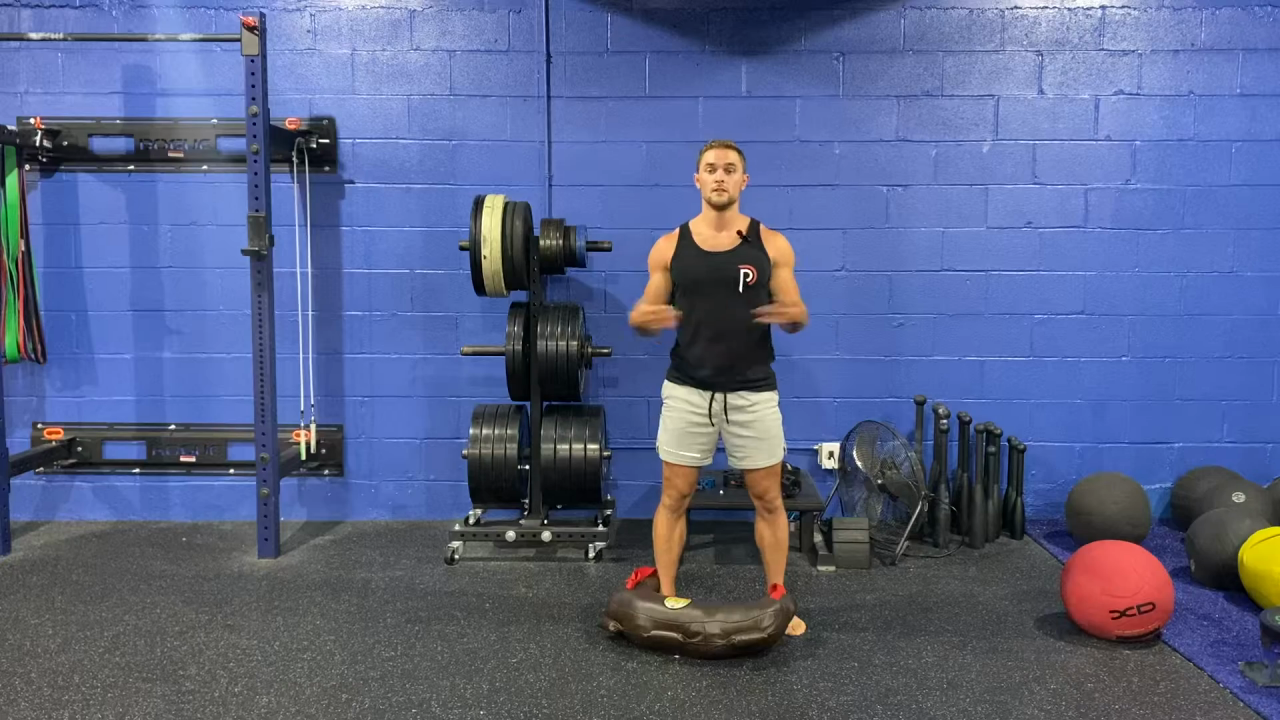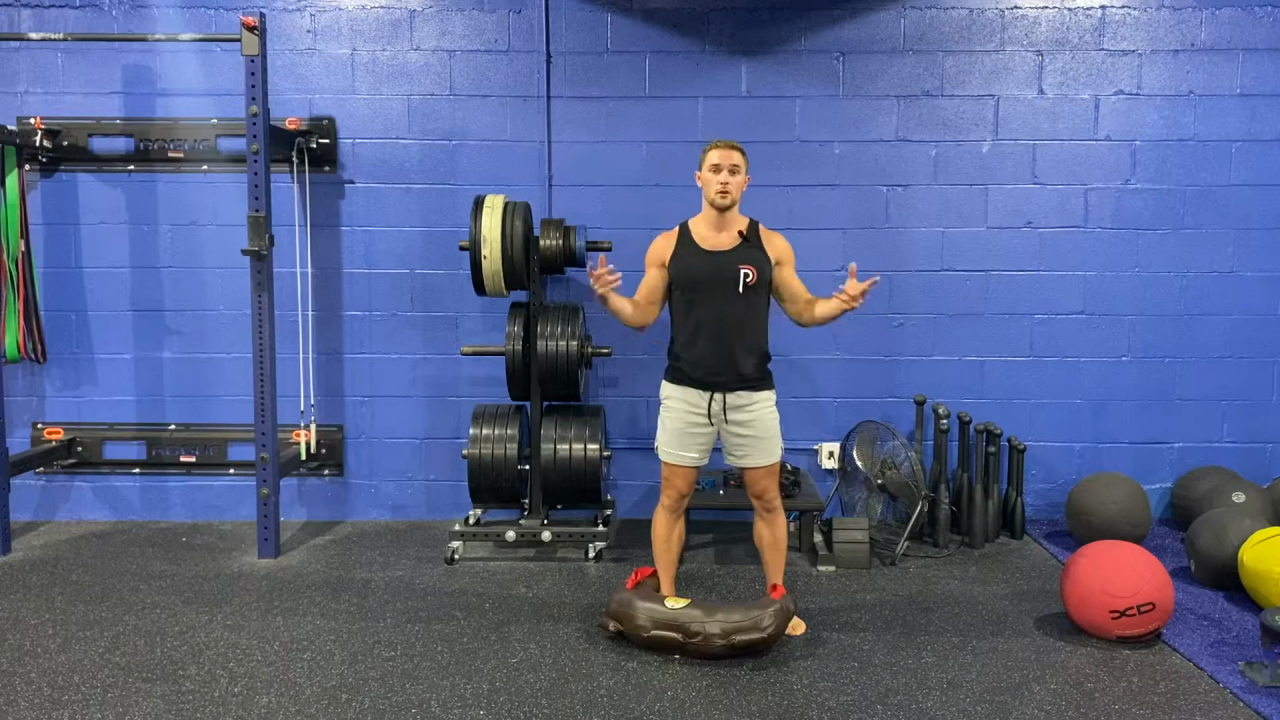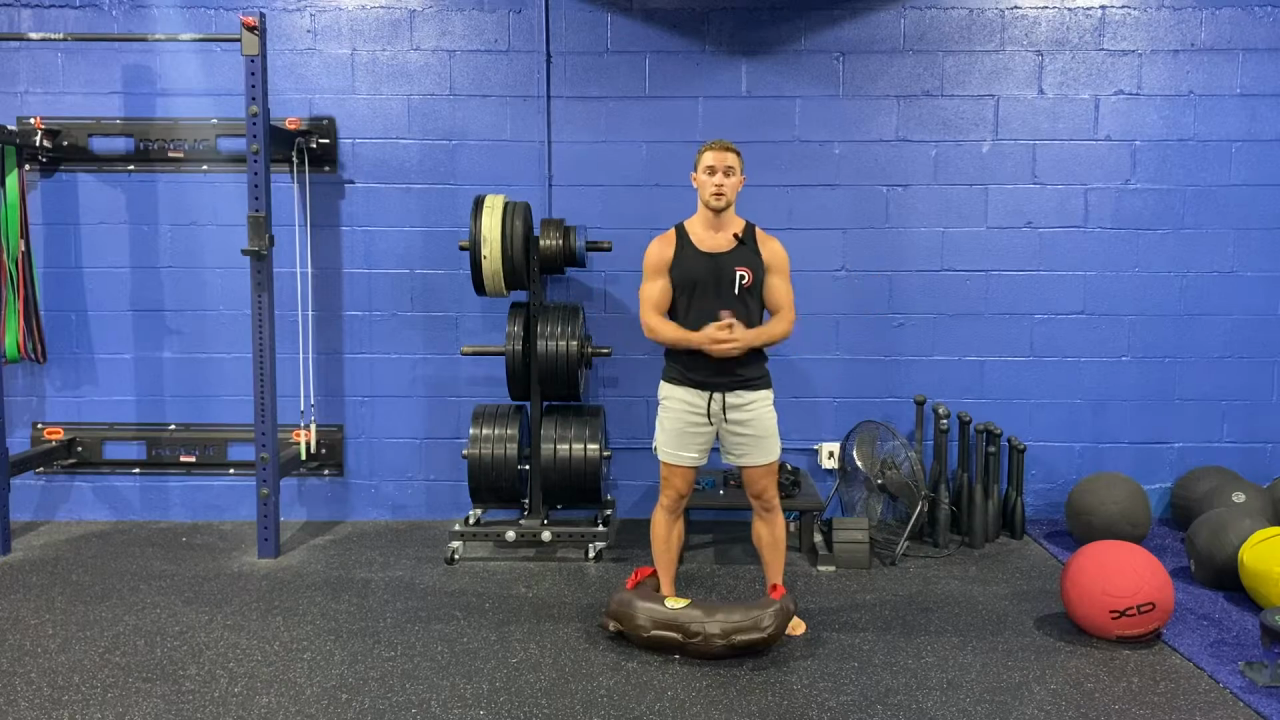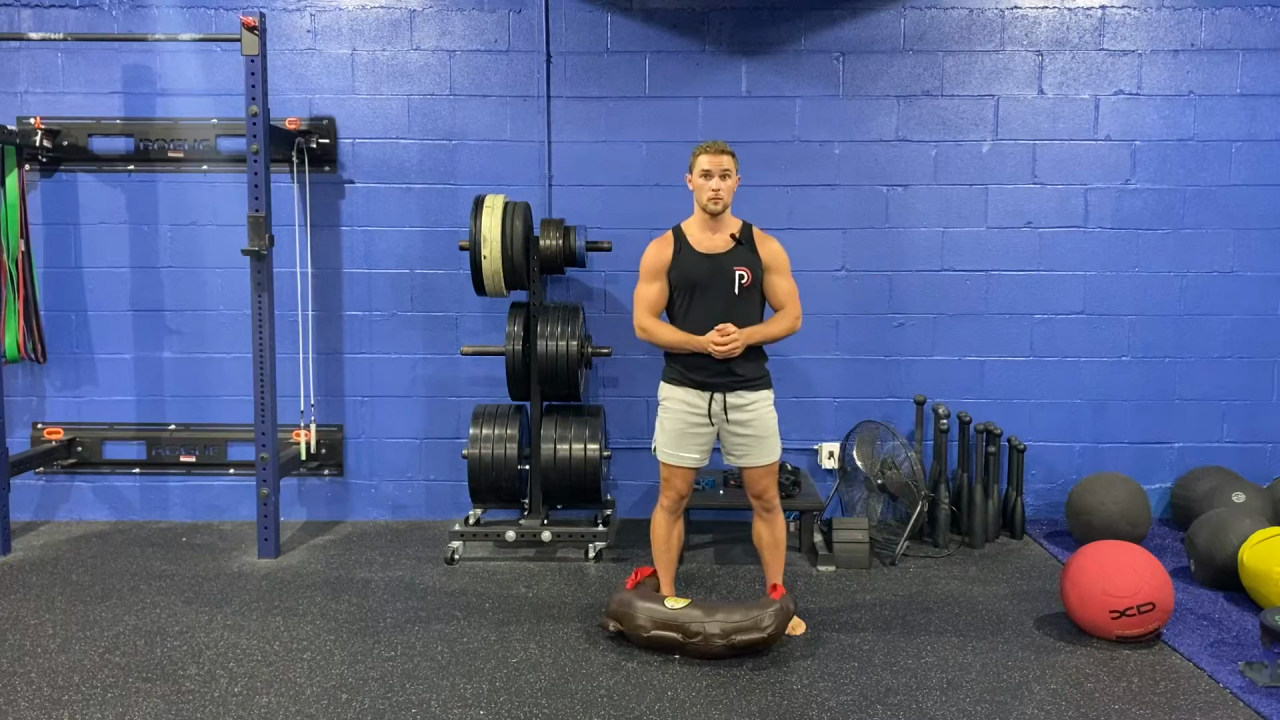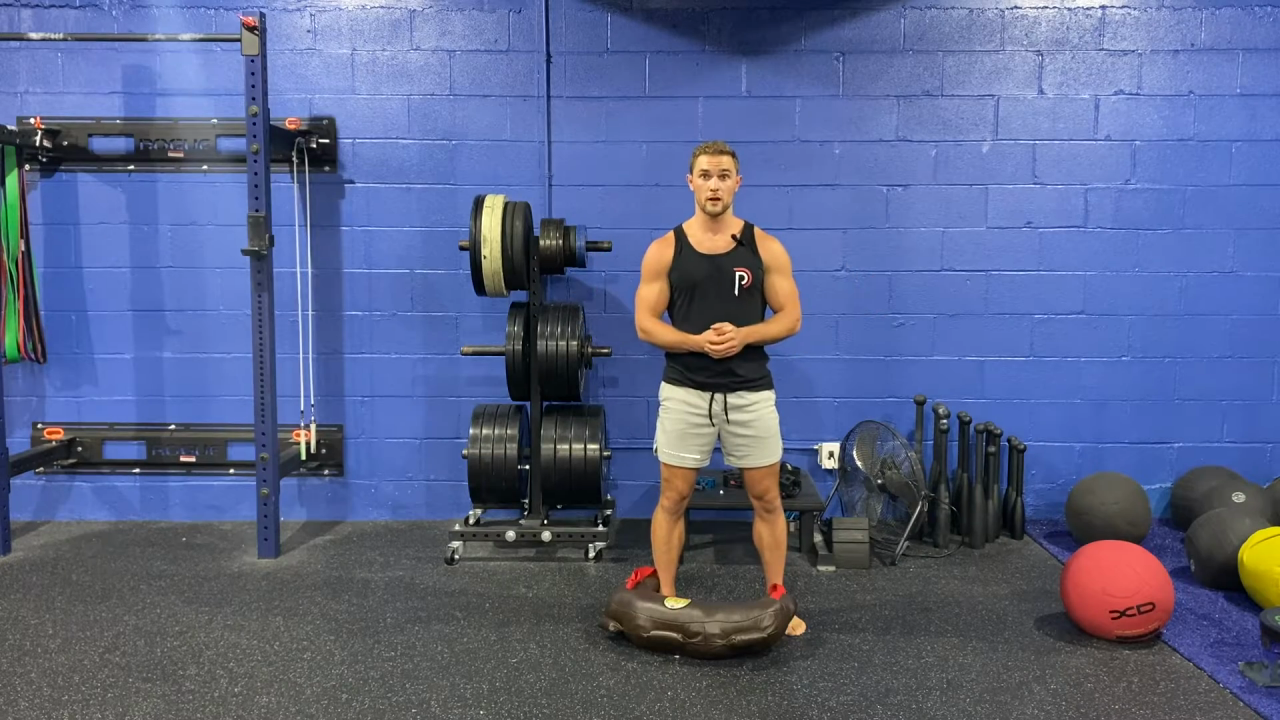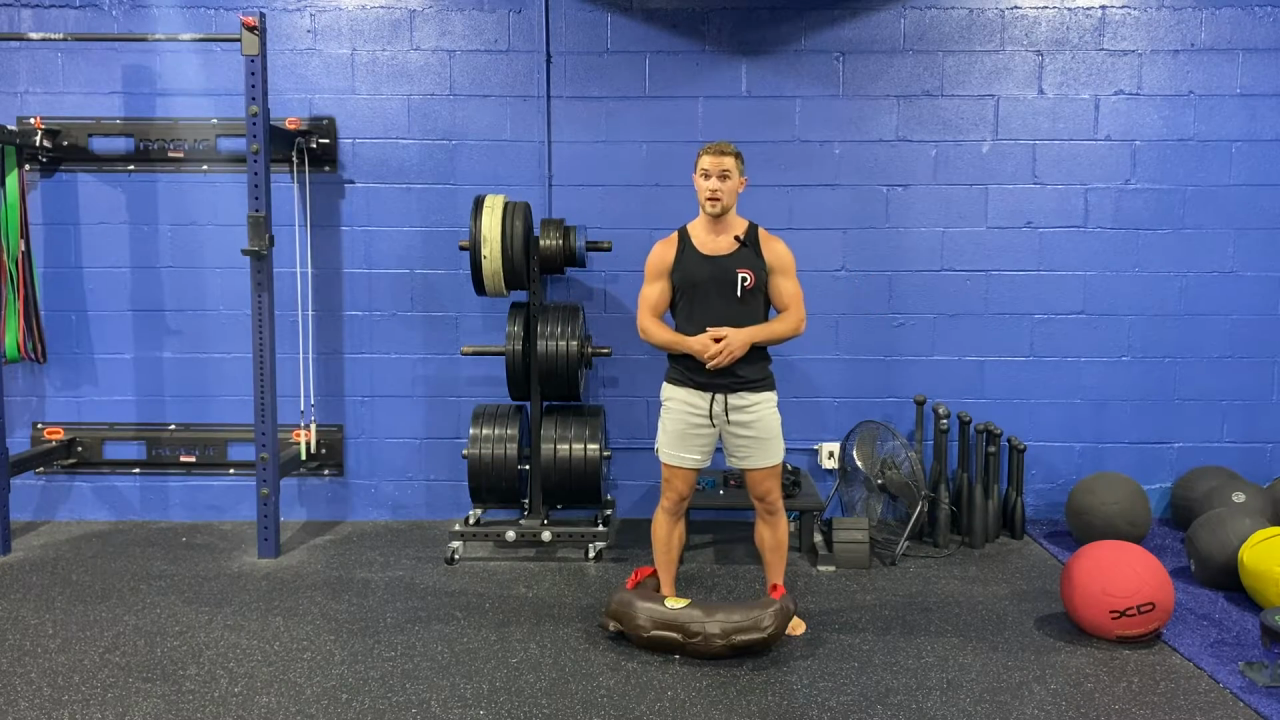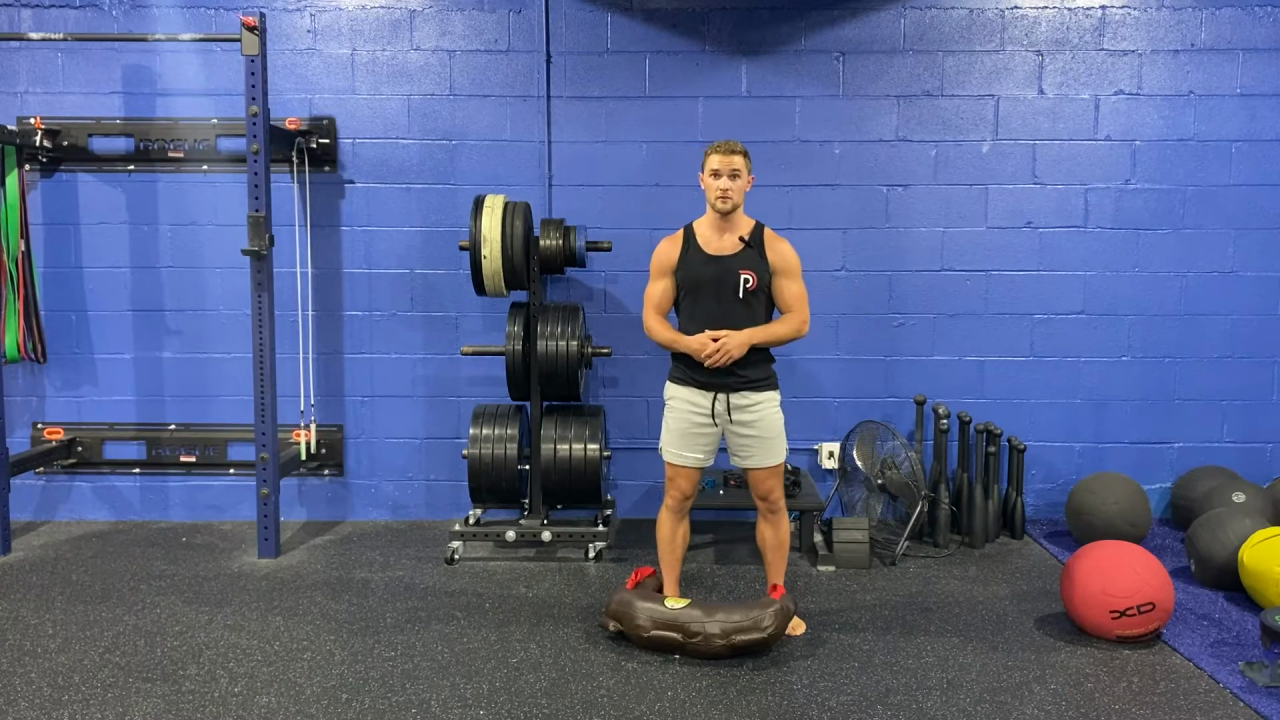
dt=0.3s
person 1, frame 1
left shoulder: (772, 244)
right shoulder: (670, 246)
left elbow: (795, 312)
right elbow: (645, 313)
left wrist: (789, 315)
right wrist: (647, 318)
left hip: (754, 392)
right hip: (688, 390)
left knee: (768, 498)
right knee: (674, 496)
right ankle: (666, 600)
person 1, frame 2
left shoulder: (771, 244)
right shoulder: (668, 244)
left elbow: (801, 308)
right elbow: (643, 313)
left wrist: (843, 302)
right wrist: (610, 297)
left hip: (752, 392)
right hip: (685, 391)
left knee: (767, 498)
right knee: (673, 497)
right ankle: (666, 599)
person 1, frame 3
left shoulder: (765, 247)
right shoulder: (665, 246)
left elbow: (784, 318)
right elbow: (651, 321)
left wrist: (747, 338)
right wrist: (700, 339)
left hip: (749, 391)
right hip: (683, 390)
left knee: (764, 498)
right knee: (672, 496)
right ankle: (665, 599)
person 1, frame 4
left shoulder: (764, 246)
right shoulder: (663, 249)
left elbow: (791, 316)
right elbow: (645, 323)
left wrist: (745, 336)
right wrist: (701, 342)
left hip: (750, 391)
right hip: (684, 391)
left knee: (766, 498)
right knee: (672, 498)
right ankle: (666, 599)
person 1, frame 5
left shoulder: (765, 246)
right shoulder: (664, 250)
left elbow: (790, 317)
right elbow: (646, 323)
left wrist: (743, 335)
right wrist: (697, 340)
left hip: (751, 392)
right hip: (685, 392)
left knee: (767, 499)
right knee: (673, 498)
right ankle: (666, 600)
person 1, frame 6
left shoulder: (770, 247)
right shoulder: (668, 250)
left elbow: (795, 318)
right elbow: (647, 322)
left wrist: (747, 336)
right wrist: (690, 343)
left hip: (753, 393)
right hip: (686, 392)
left knee: (769, 501)
right knee: (673, 500)
right ankle: (666, 600)
person 1, frame 7
left shoulder: (775, 249)
right shoulder: (672, 248)
left elbow: (798, 320)
right elbow: (652, 319)
left wrist: (745, 337)
right wrist: (690, 343)
left hip: (755, 393)
right hip: (689, 391)
left knee: (771, 500)
right knee: (677, 498)
right ankle: (670, 599)
